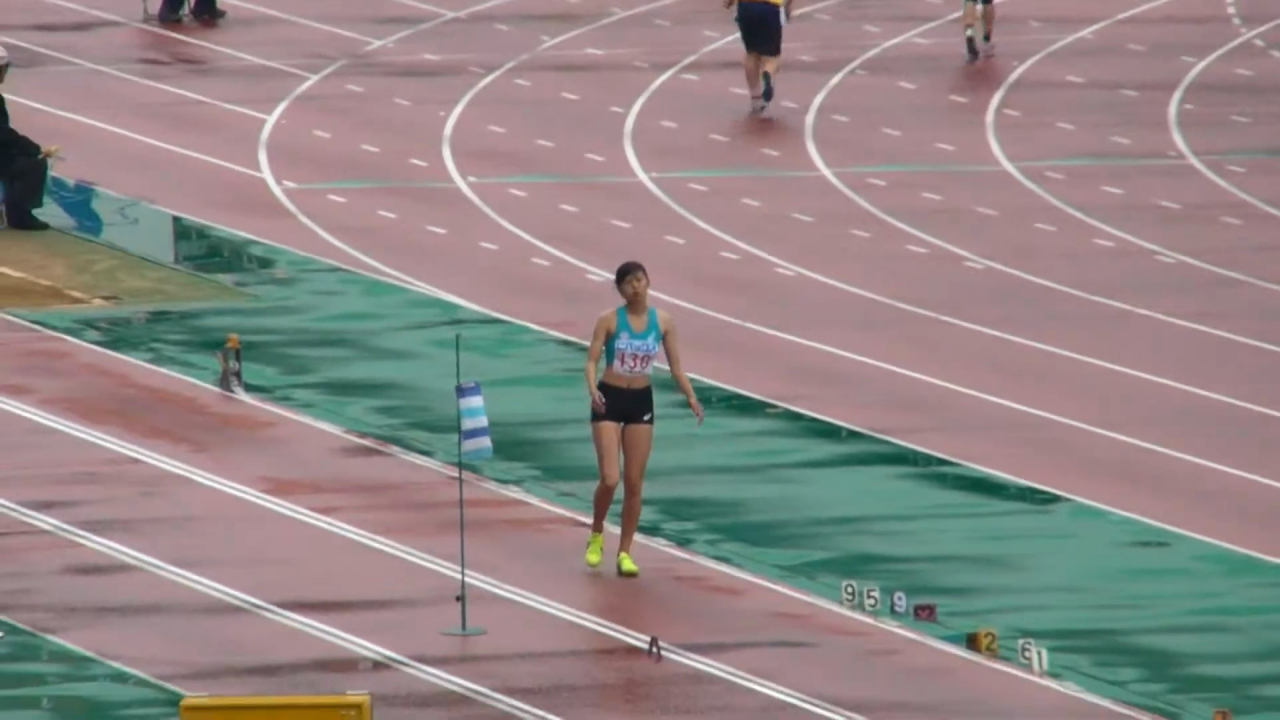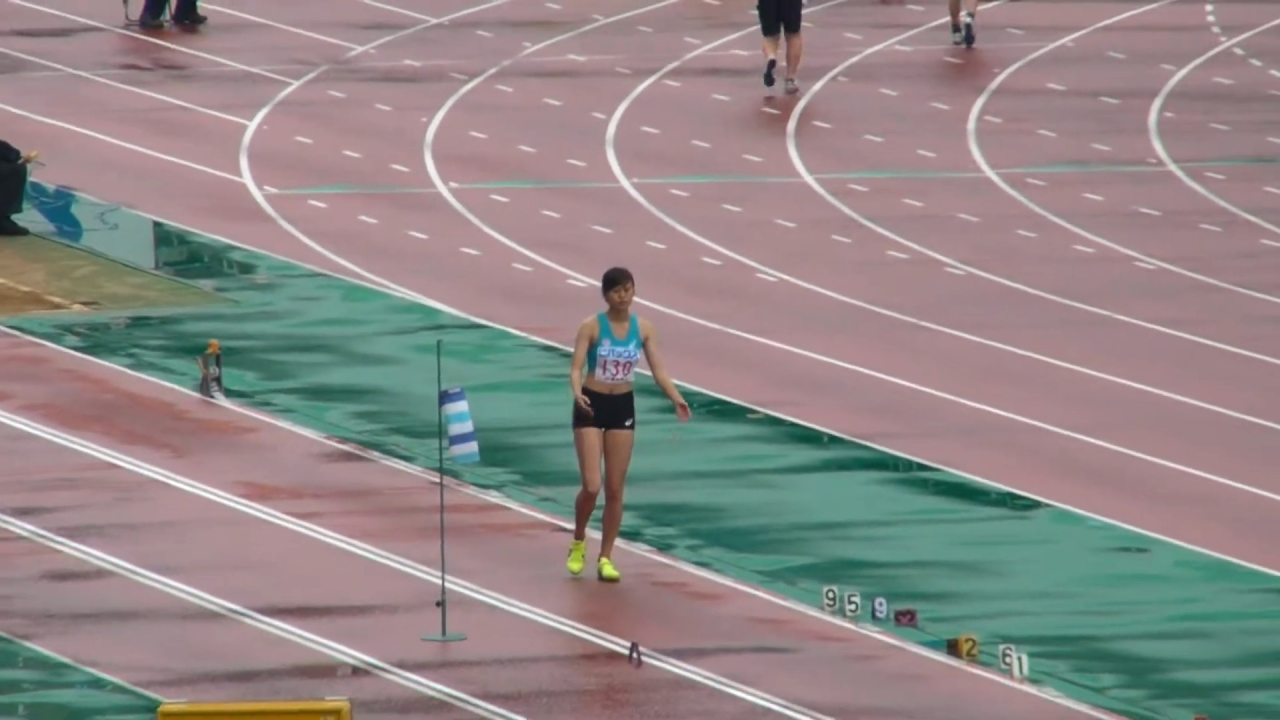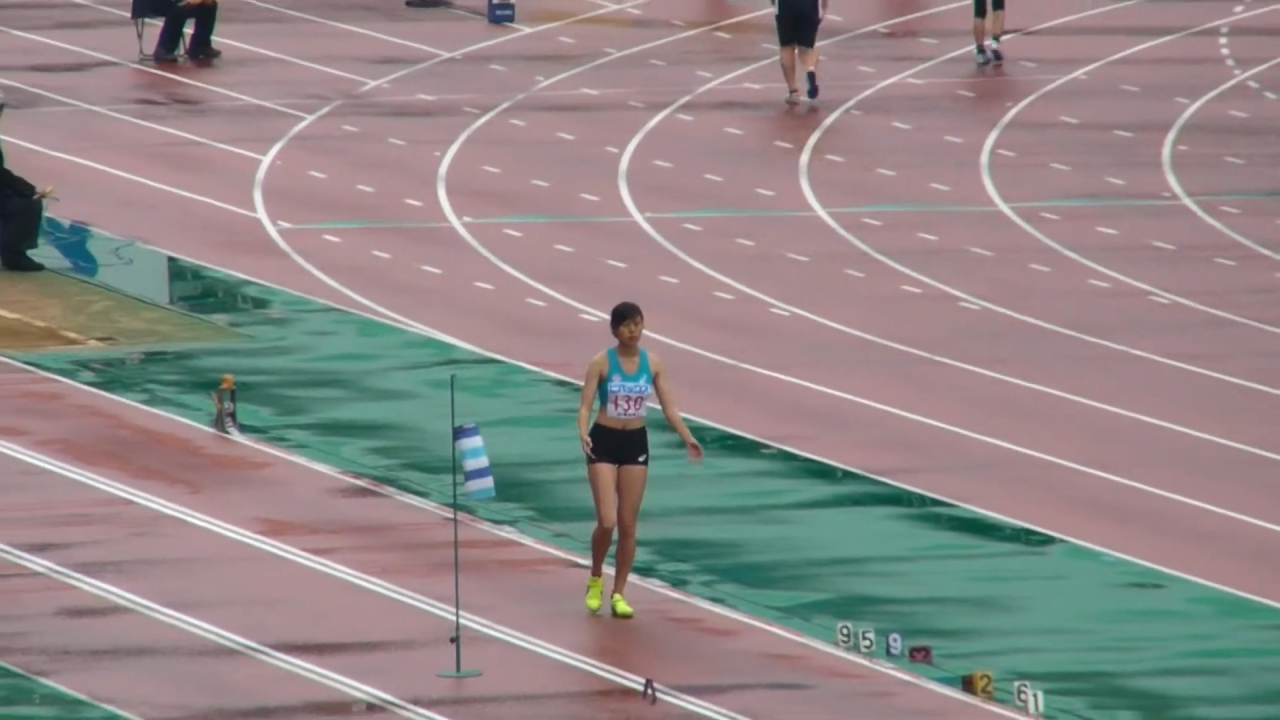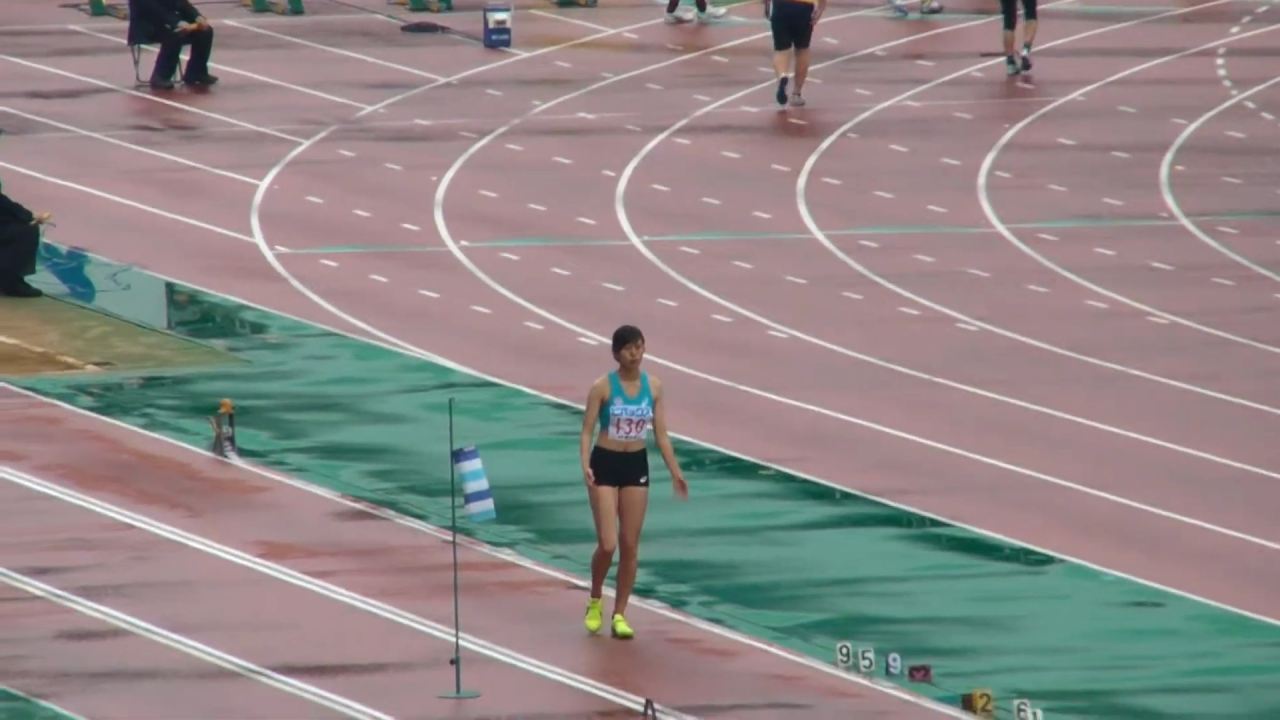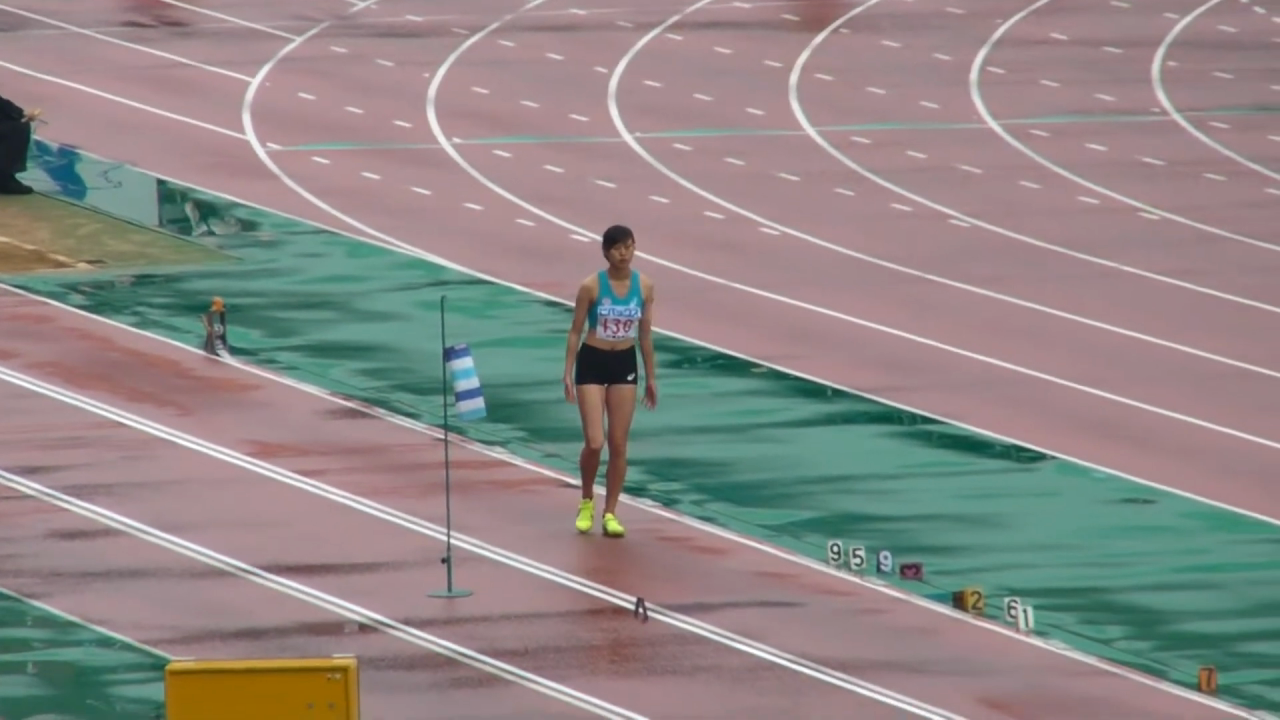
dt=1s
person 1, frame 1
left shoulder: (663, 321)
right shoulder: (608, 320)
left elbow: (675, 365)
right elbow: (592, 361)
left wrist: (691, 398)
right wrist: (592, 392)
left hip: (642, 401)
right hip: (609, 400)
left knee: (634, 482)
right knee: (609, 479)
left ankle: (624, 552)
right ankle: (595, 534)
person 1, frame 2
left shoulder: (644, 328)
right shoulder: (591, 326)
left elbow: (658, 369)
right elbow: (576, 367)
left wrist: (677, 399)
right wrist: (577, 394)
left hip: (623, 407)
right hip: (592, 406)
left knee: (615, 488)
right knee: (591, 486)
left ankle: (605, 557)
right ankle: (578, 543)
person 1, frame 3
left shoulder: (653, 363)
right shoulder: (600, 362)
left elbow: (668, 406)
right elbow: (585, 405)
left wrist: (688, 438)
right wrist: (583, 434)
left hip: (636, 442)
right hip: (604, 441)
left knee: (628, 524)
right knee: (607, 521)
left ankle: (618, 593)
right ankle: (595, 580)
person 1, frame 4
left shoulder: (654, 386)
right shoulder: (602, 386)
left elbow: (660, 432)
right elbow: (587, 430)
left wrist: (674, 470)
right wrist: (586, 463)
left hip: (637, 465)
right hip: (605, 464)
left knee: (630, 545)
right knee: (607, 544)
left ankle: (619, 614)
right ankle: (595, 601)
person 1, frame 5
left shoulder: (644, 286)
right shoulder: (590, 285)
left elbow: (645, 334)
right elbow: (576, 330)
left wrist: (651, 378)
right wrist: (568, 374)
left hip: (625, 363)
right hip: (592, 362)
left knee: (619, 444)
right knee: (593, 442)
left ankle: (610, 512)
right ankle: (586, 501)
